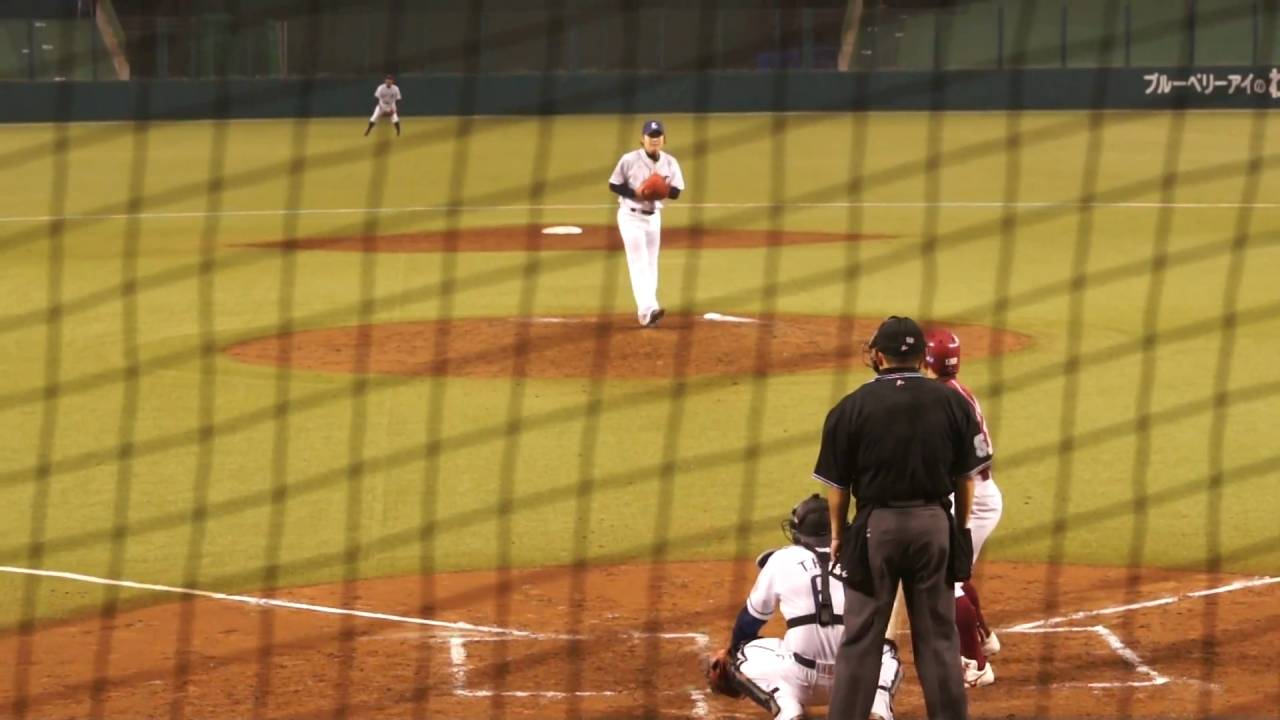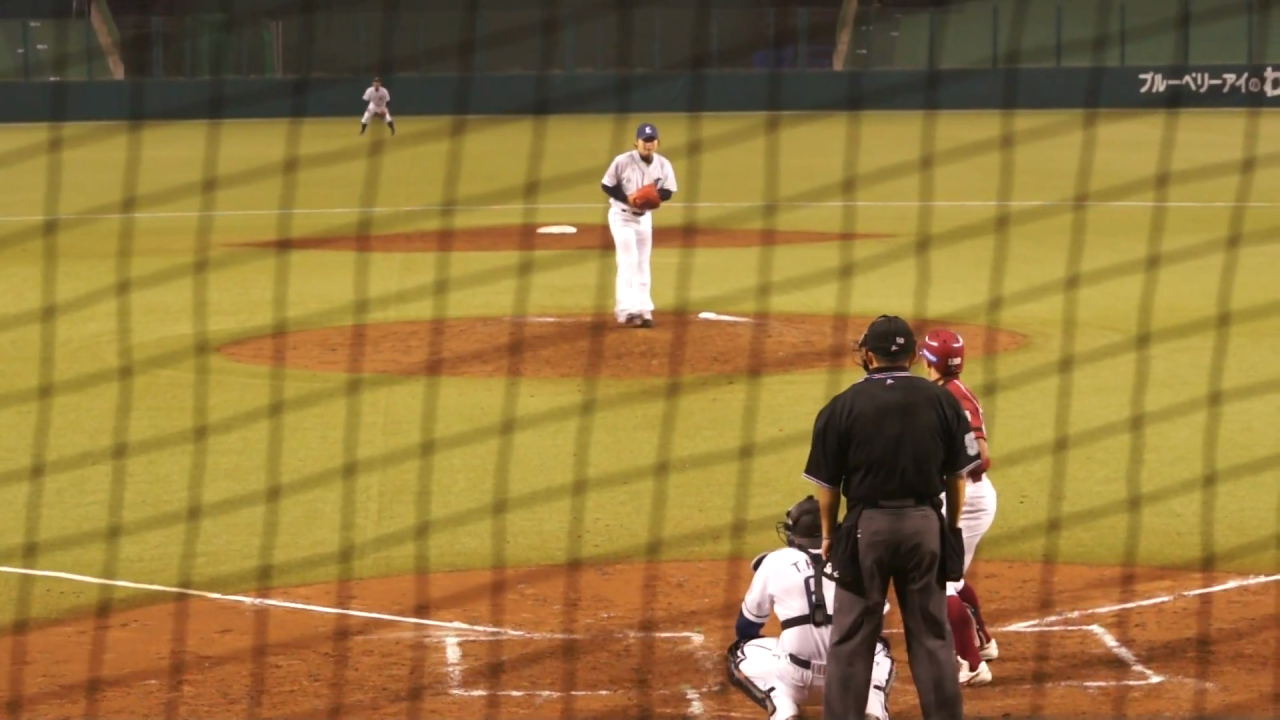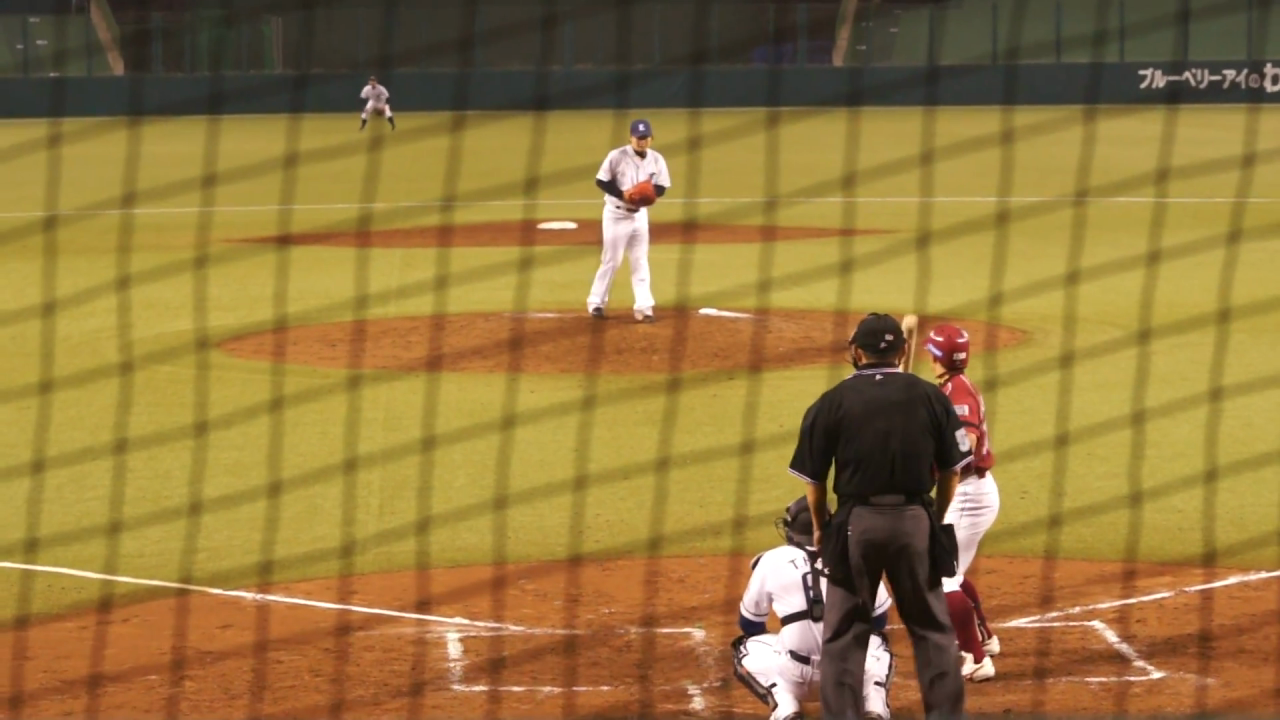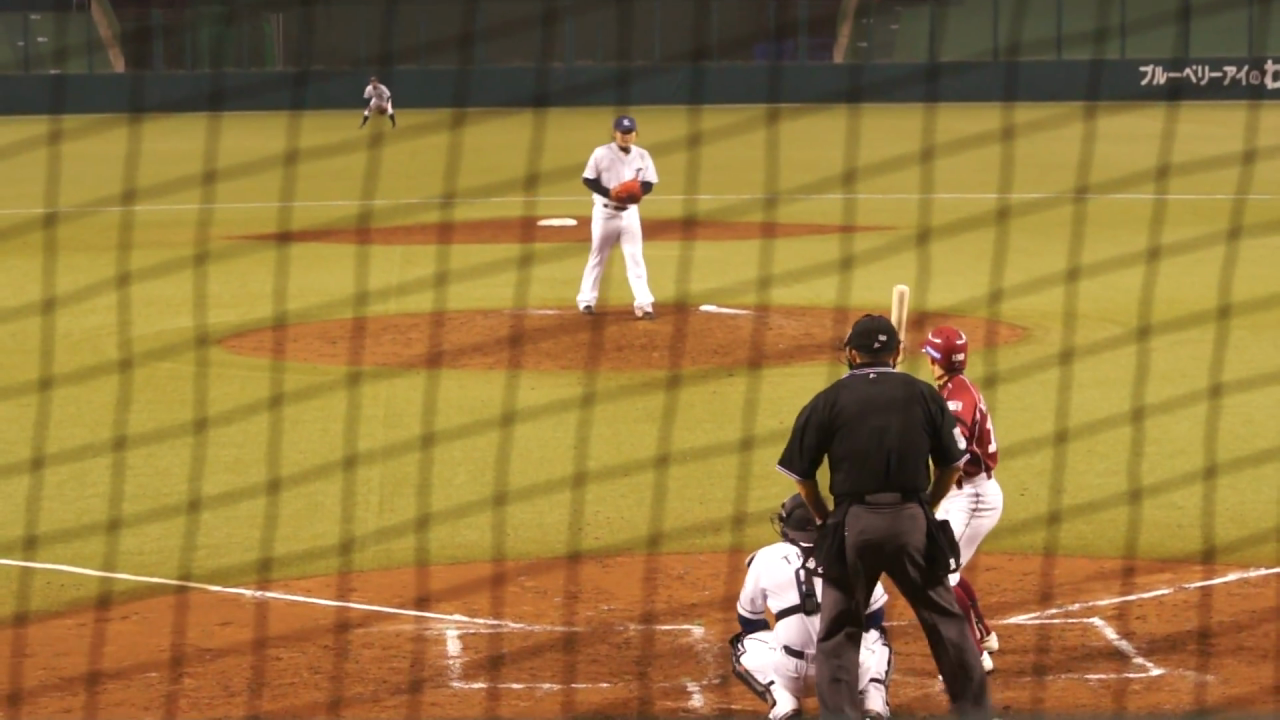
dt=0.2s
person 1, frame 1
left shoulder: (853, 406)
right shoulder: (951, 401)
left elbow: (837, 484)
right elbow: (965, 477)
left wrist: (838, 535)
right wrist: (960, 530)
left hip: (875, 526)
right hip: (934, 524)
left knee: (860, 636)
right knee: (938, 635)
person 1, frame 2
left shoulder: (843, 405)
right shoulder: (942, 400)
left elbow: (828, 483)
right elbow: (957, 475)
left wrist: (829, 534)
right wrist: (951, 527)
left hip: (866, 527)
right hip: (924, 524)
left knee: (851, 637)
right knee: (932, 634)
person 1, frame 3
left shoulder: (833, 401)
right shoulder: (931, 396)
left elbow: (813, 478)
right elbow: (951, 469)
left wrist: (822, 525)
right wrist: (934, 517)
left hip: (856, 524)
right hip: (914, 521)
left knee: (844, 634)
right knee: (933, 629)
person 1, frame 4
left shoulder: (828, 401)
right shoulder: (925, 395)
left elbow: (802, 474)
right elbow: (951, 466)
left wrist: (826, 518)
left hip: (854, 523)
right hip: (911, 521)
left knee: (836, 633)
right knee: (946, 620)
person 2, frame 1
left shoulder: (953, 397)
right shoulder: (948, 394)
left hip: (971, 498)
right hip: (970, 495)
left ankle: (977, 666)
right ankle: (982, 638)
person 2, frame 2
left shoulder: (956, 397)
right shoulder: (947, 393)
left elbow: (977, 451)
left hip: (965, 499)
right hip: (967, 495)
left knee: (939, 584)
left ankle: (972, 666)
right ankle: (981, 642)
person 2, frame 3
left shoulder: (960, 392)
right shoulder: (952, 388)
left elbow: (963, 445)
left hip: (968, 496)
right hip: (970, 492)
left knee: (941, 578)
left ankle: (975, 660)
right ankle: (983, 638)
person 2, frame 4
left shoulder: (960, 392)
right shoulder: (951, 389)
left hip: (973, 496)
right hip: (964, 494)
left ankle: (975, 654)
right ankle: (982, 634)
person 3, frame 1
left shoulder: (781, 561)
left elbow: (754, 616)
left wrist: (732, 650)
left hip: (798, 679)
left knee: (743, 654)
right knee: (885, 651)
person 3, frame 2
left shoulder: (775, 562)
left elbow: (749, 622)
left wrist: (744, 643)
left hip: (795, 679)
left knee: (742, 653)
right knee: (879, 648)
person 3, frame 3
left shoulder: (772, 561)
left elbow: (750, 621)
right elbow: (878, 618)
left hip: (795, 675)
left knee: (745, 649)
right knee: (877, 642)
person 3, frame 4
left shoulder: (766, 557)
left elbow: (749, 618)
right elbow: (874, 615)
left hip: (790, 672)
left knee: (743, 645)
right knee: (876, 638)
person 4, frame 1
left shoulder: (670, 162)
right shoulder: (629, 160)
left elbow: (676, 191)
right elbow: (614, 185)
left wrist: (663, 191)
right wrist: (635, 193)
left hip: (653, 217)
right hip: (631, 216)
left knee: (651, 265)
right knee: (639, 262)
left ankle: (649, 312)
right ankle: (647, 310)
person 4, frame 2
left shoulder: (663, 164)
right shoulder: (622, 161)
left elbow: (668, 192)
right elbow: (606, 186)
left wrist: (655, 197)
right wrist: (627, 198)
left hip: (644, 218)
right hip: (621, 216)
left knee: (643, 265)
right knee: (628, 262)
left ankle: (644, 311)
right ankle: (626, 310)
person 4, frame 3
left shoulder: (657, 159)
right shoulder: (616, 156)
left elbow: (662, 187)
right elbow: (601, 181)
right wrist: (622, 195)
left hip: (640, 215)
right hip: (616, 213)
left knee: (640, 261)
right knee: (611, 259)
left ankle: (644, 307)
right ankle: (596, 302)
person 4, frame 4
left shoulder: (642, 155)
right shoulder: (602, 153)
left elbow: (649, 184)
right elbow: (588, 180)
left wrist: (638, 190)
right wrist: (609, 193)
left hip: (629, 213)
right hip: (605, 212)
left knee: (635, 258)
right knee: (598, 258)
left ankle: (644, 304)
right ankle: (586, 300)
